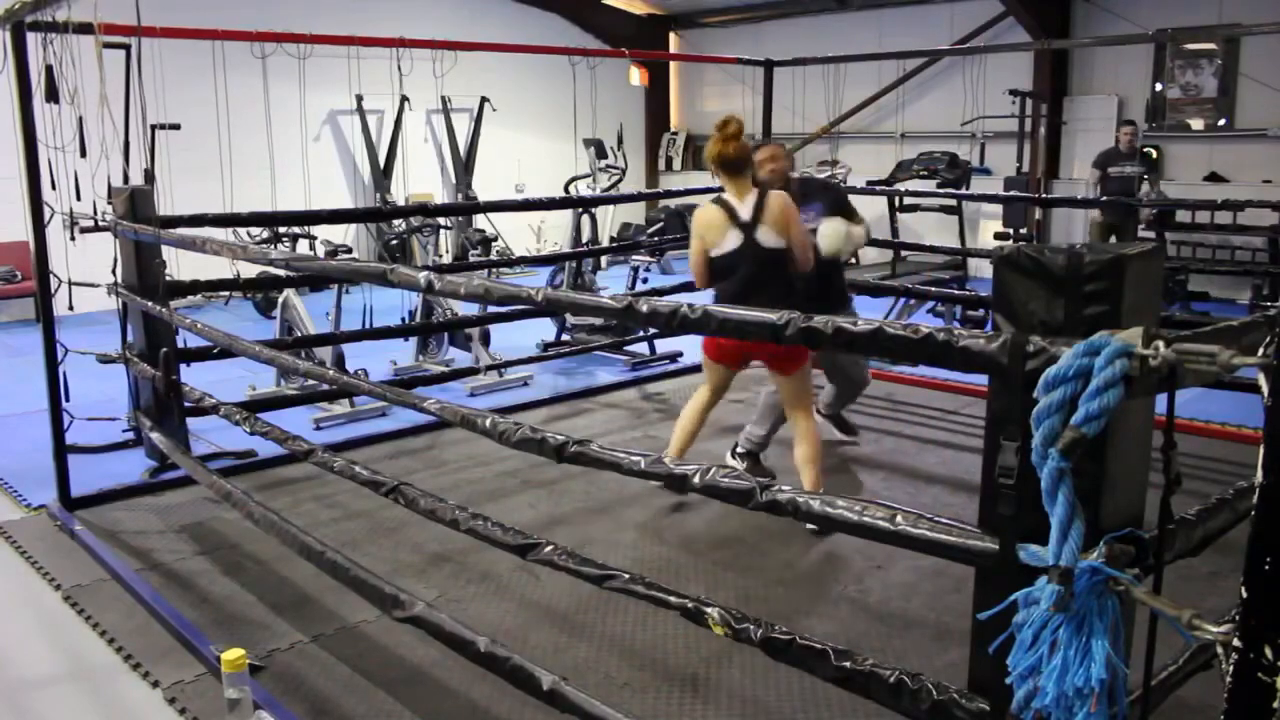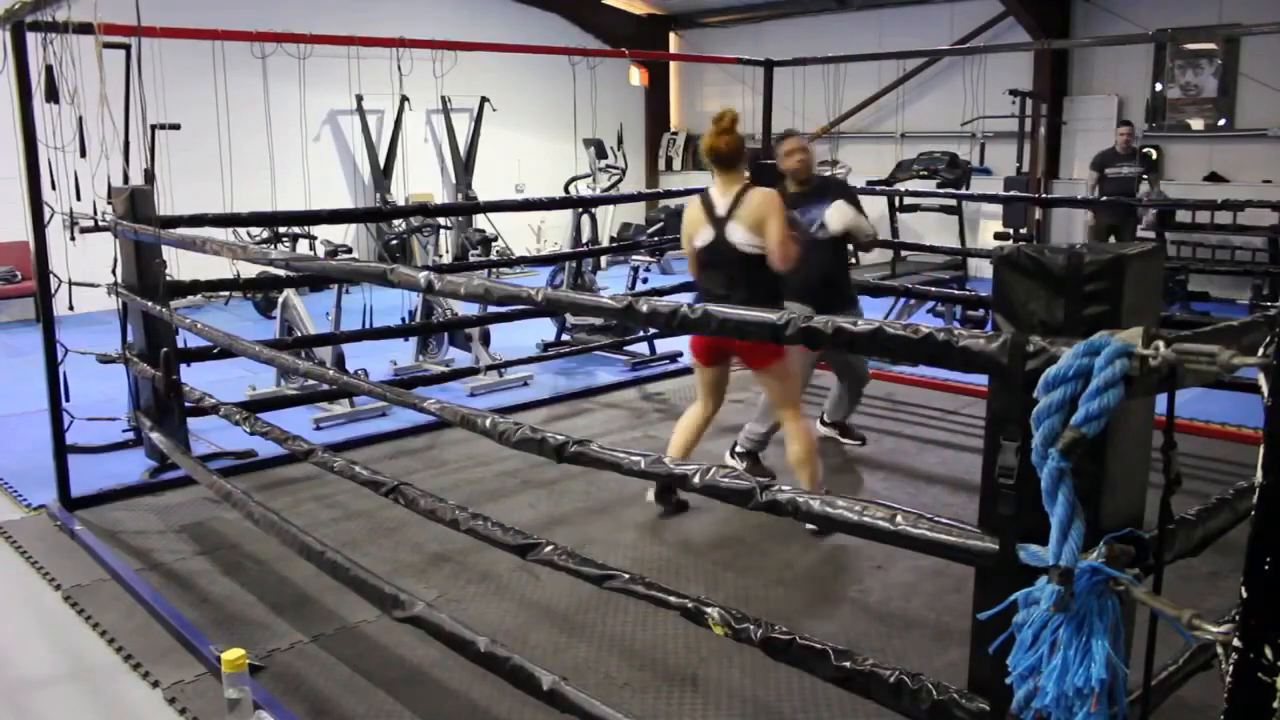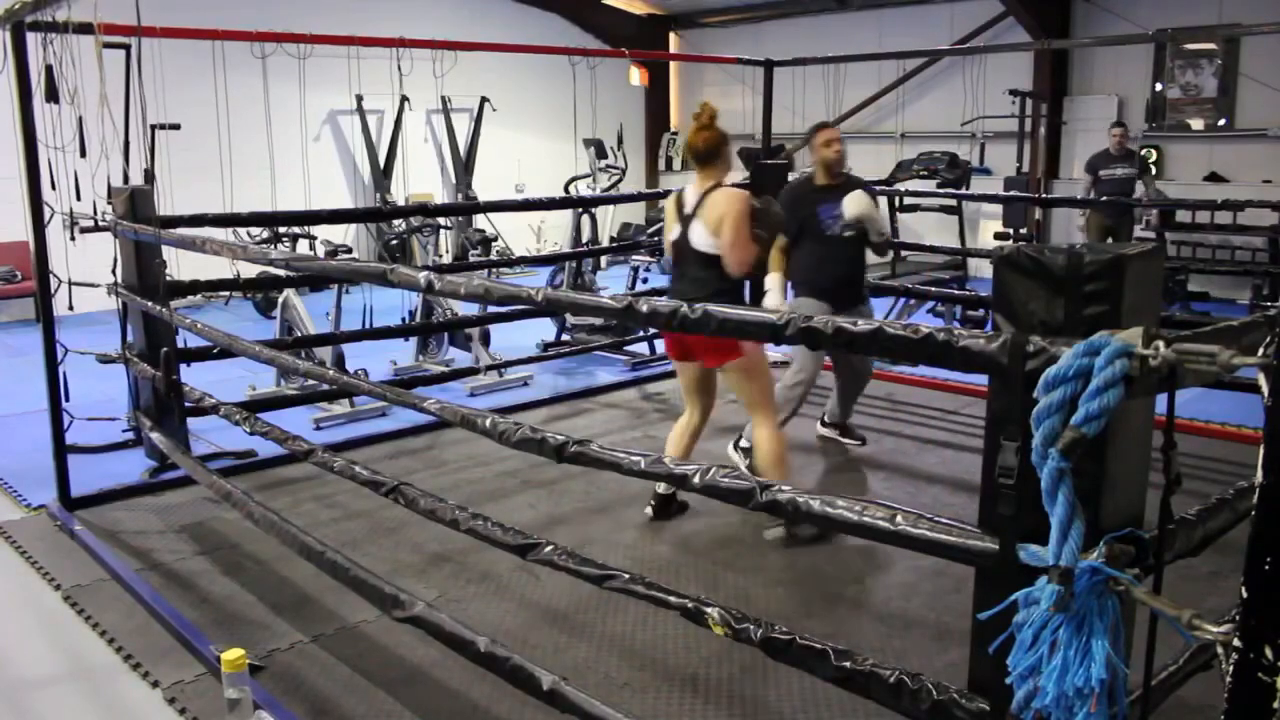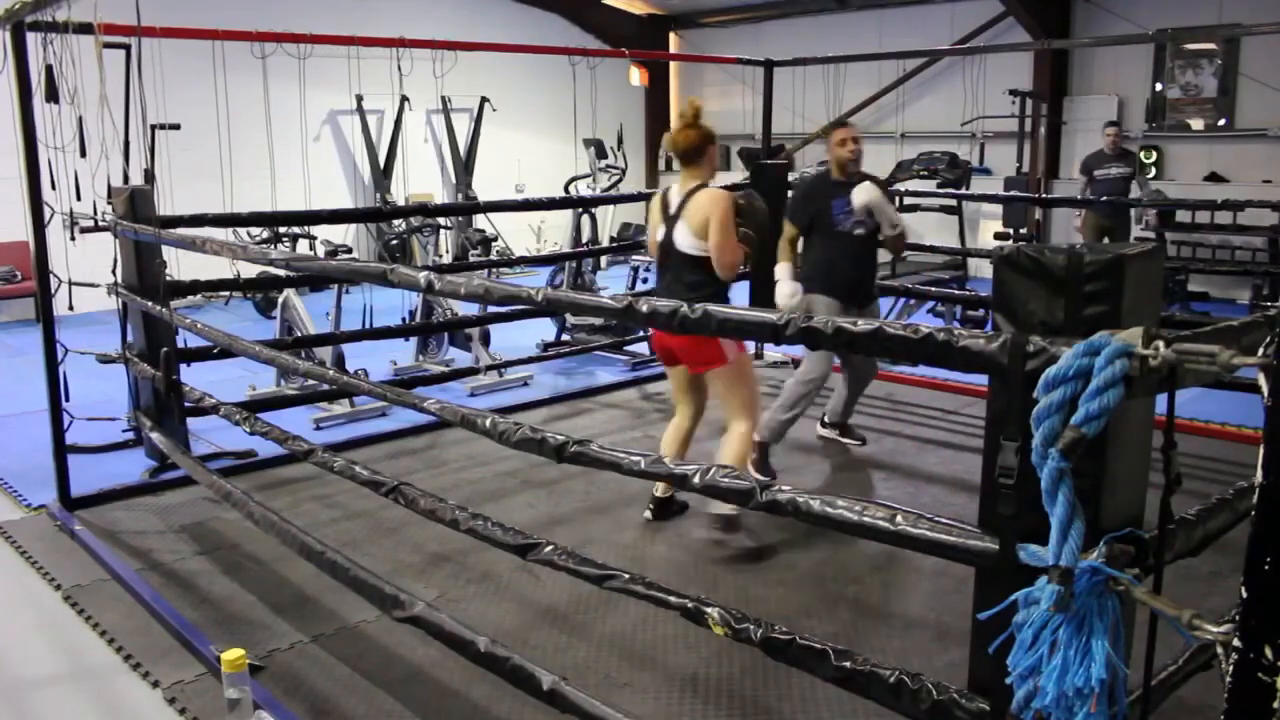
dt=0.1s
person 1, frame 1
left shoulder: (705, 216)
right shoulder: (780, 203)
left elbow: (700, 280)
right elbow: (806, 262)
left knee: (707, 394)
right knee: (801, 413)
person 1, frame 2
left shoulder: (695, 206)
right shoulder: (765, 199)
right elbow: (782, 262)
right wrist: (781, 233)
left knee: (705, 405)
right knee: (791, 414)
left ankle: (665, 486)
person 1, frame 3
left shoulder: (674, 202)
right shoulder: (734, 200)
right elbow: (738, 266)
right wrist: (752, 238)
left knee: (696, 410)
right knee: (764, 415)
left ankle: (661, 496)
person 1, frame 4
left shoulder: (659, 200)
right shoulder: (717, 200)
right elbow: (728, 268)
right wrist: (742, 235)
left hip: (664, 322)
left knee: (686, 413)
right knee: (744, 419)
left ankle: (661, 499)
right ankle: (725, 515)
person 2, frame 1
left shoulder: (824, 191)
left elbow: (859, 229)
left hip: (836, 304)
left knee: (856, 378)
left ankle: (829, 409)
right ankle: (745, 449)
person 2, frame 2
left shoulder: (838, 189)
left elbow: (867, 238)
left wrist: (856, 227)
left hip: (843, 299)
right hip: (800, 301)
left knee: (856, 373)
right knee: (796, 374)
left ankle: (834, 419)
right ankle: (744, 448)
person 2, frame 3
left shoulder: (858, 189)
right shoulder: (795, 195)
left elbow: (883, 249)
right elbow: (778, 247)
left wrist: (873, 222)
right wrist: (773, 289)
left hip: (854, 299)
right hip: (814, 298)
left knee: (859, 371)
right knee: (802, 376)
left ankle: (834, 420)
right ankle: (748, 443)
person 2, frame 4
left shoulder: (873, 187)
right shoulder: (813, 189)
left elbow: (897, 247)
right elbow: (787, 239)
left wrist: (885, 214)
right wrist: (784, 279)
left hip: (863, 297)
right hip: (823, 295)
left knee: (863, 370)
right knee: (817, 370)
left ankle: (834, 421)
right ankle: (761, 440)
